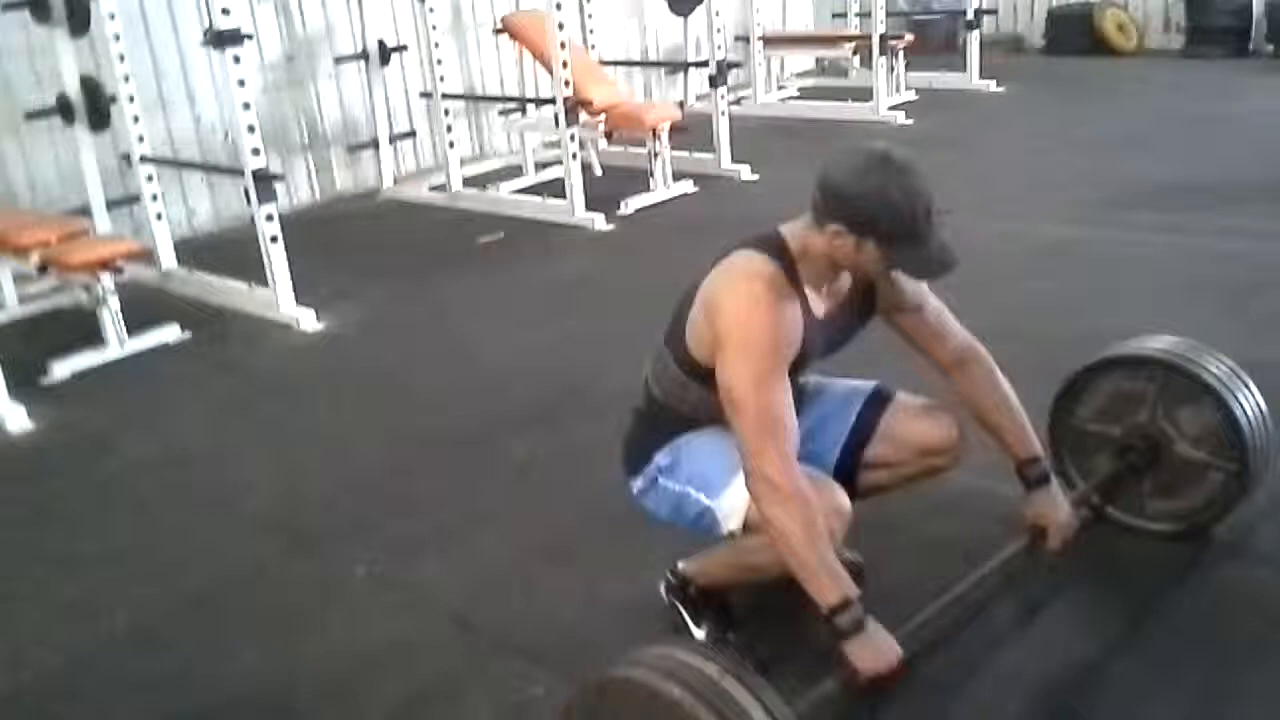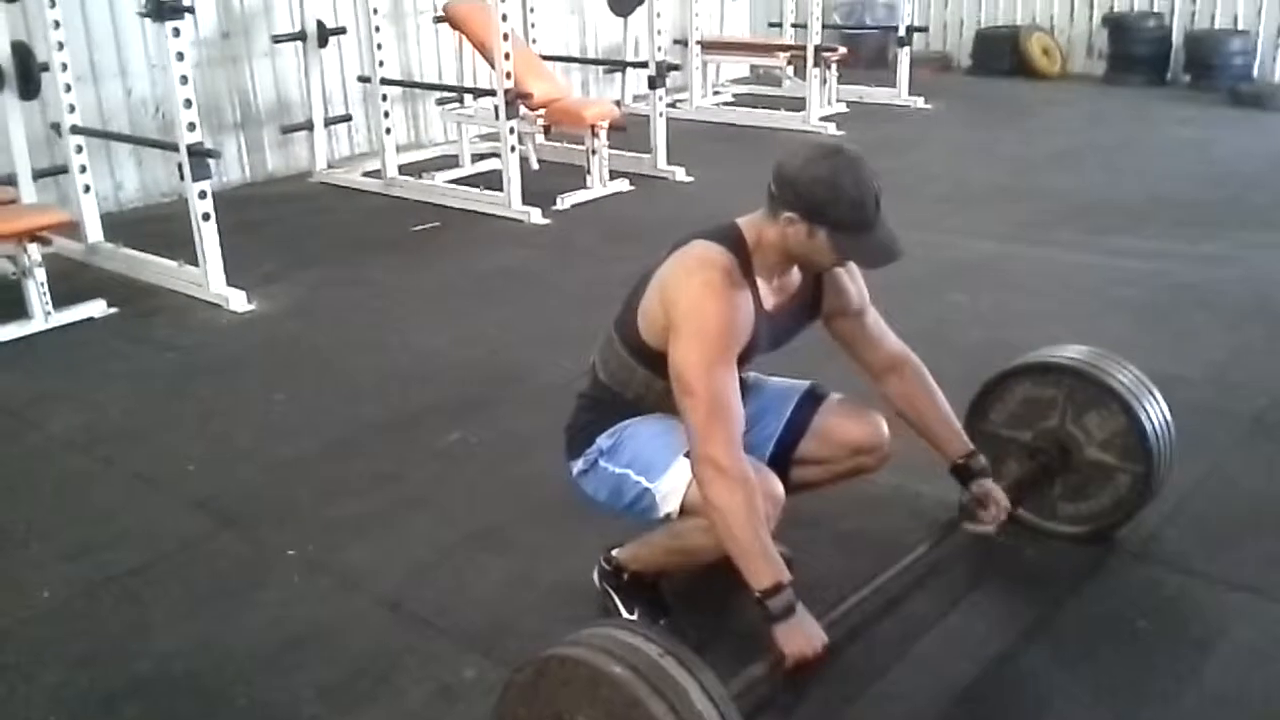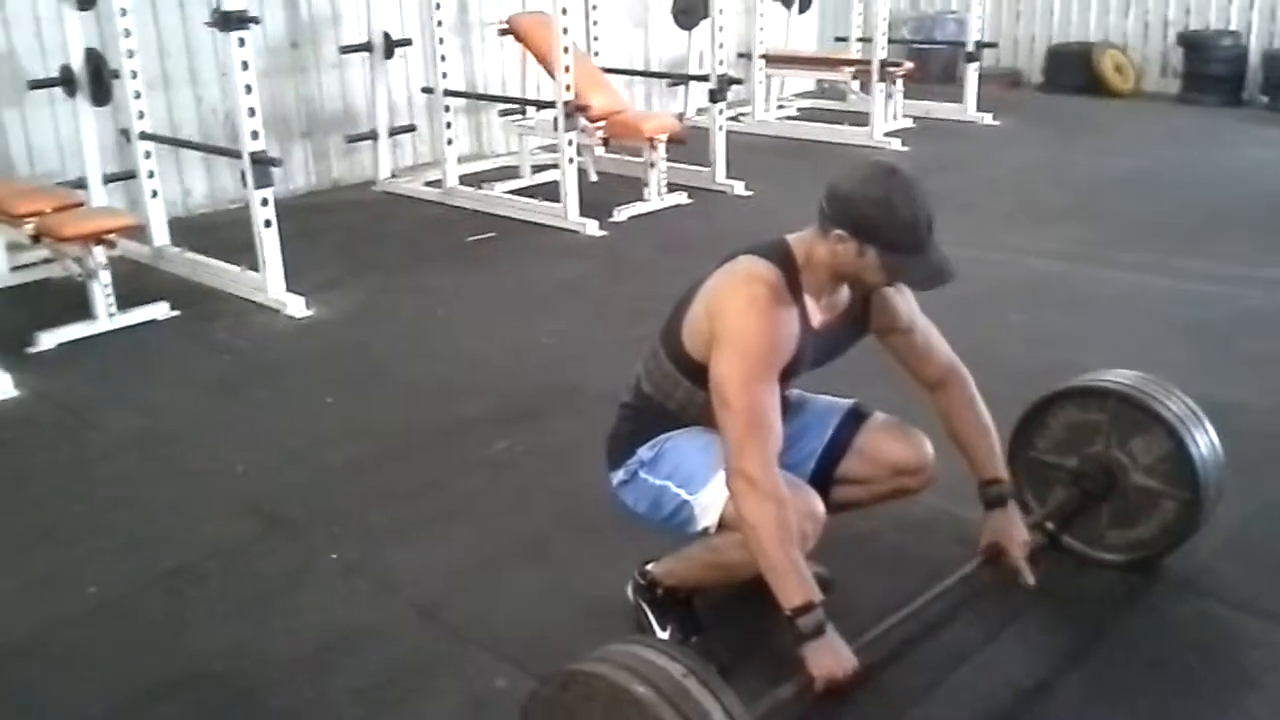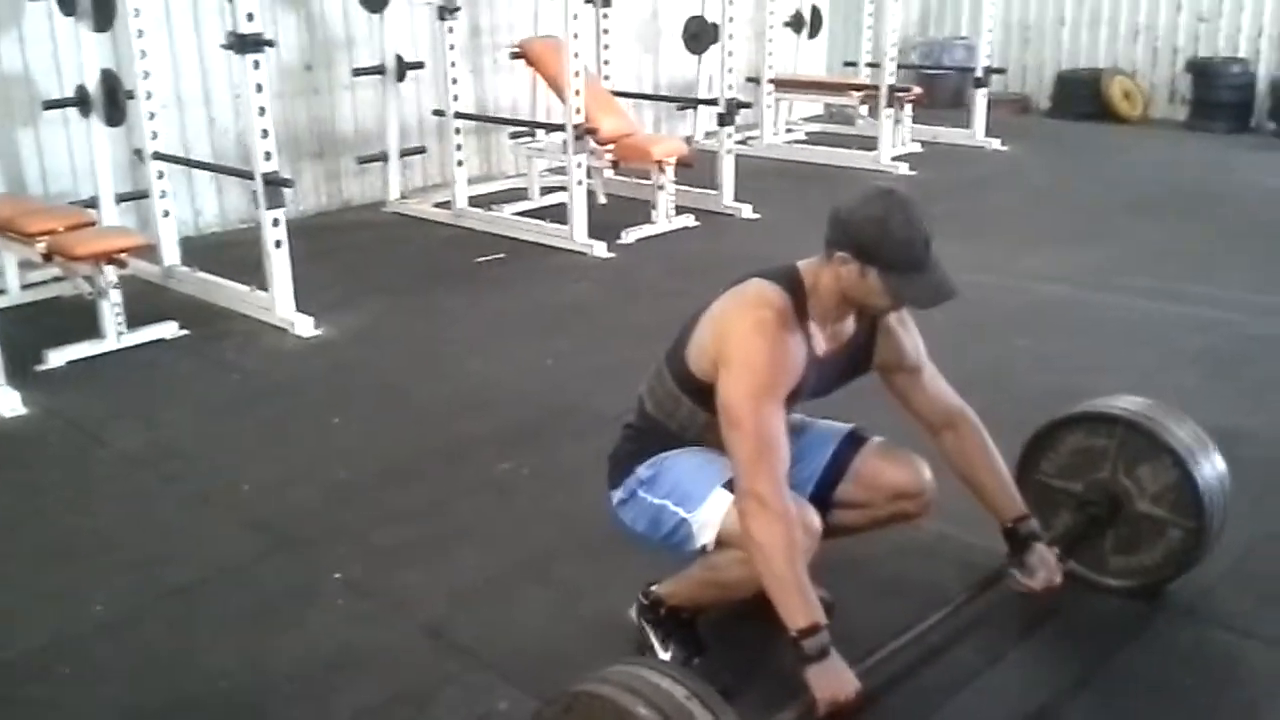
dt=0.7s
person 1, frame 1
left shoulder: (878, 268)
right shoulder: (757, 299)
left elbow: (964, 357)
right elbow: (773, 478)
left wrist: (1038, 477)
right wrist: (851, 622)
right hip: (678, 448)
left knee: (936, 437)
right knee: (825, 513)
left ankle: (810, 547)
right ankle: (692, 582)
person 1, frame 2
left shoulder: (826, 271)
right shoulder: (710, 287)
left elbow: (893, 365)
right elbow: (717, 462)
left wrist: (971, 468)
right wrist: (782, 606)
left hip: (711, 401)
right hip: (616, 433)
left knee: (866, 439)
right knee: (759, 498)
left ankle: (737, 526)
right ankle: (625, 568)
person 1, frame 3
left shoulder: (874, 286)
right shoulder: (757, 303)
left elbow: (946, 378)
right elbow: (752, 476)
left wrist: (1000, 499)
right wrist: (813, 627)
left hip: (755, 417)
right hip: (657, 446)
left knee: (909, 461)
right knee: (798, 518)
left ankle: (776, 549)
right ankle: (660, 584)
person 1, frame 4
left shoulder: (881, 322)
right shoulder: (762, 327)
left elbow: (951, 422)
right elbow: (761, 498)
left wrist: (1024, 534)
right wrist: (817, 650)
left hip: (757, 441)
right hip: (658, 466)
left knee: (909, 485)
right knee: (795, 532)
left ankle: (778, 575)
right ankle: (664, 605)
